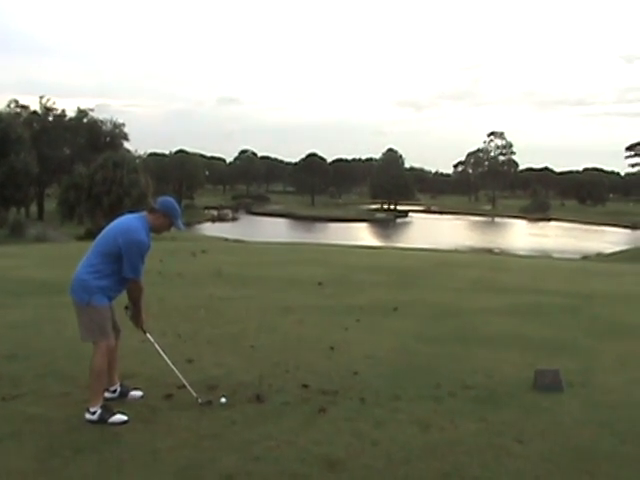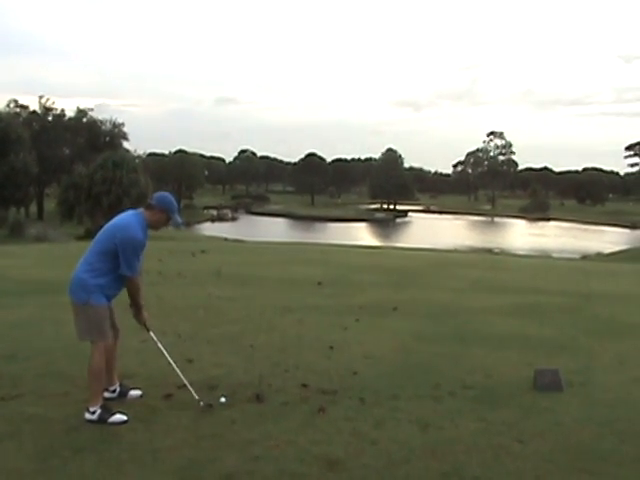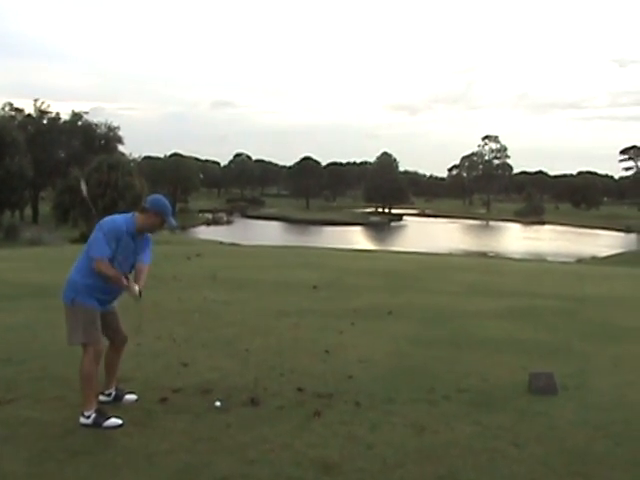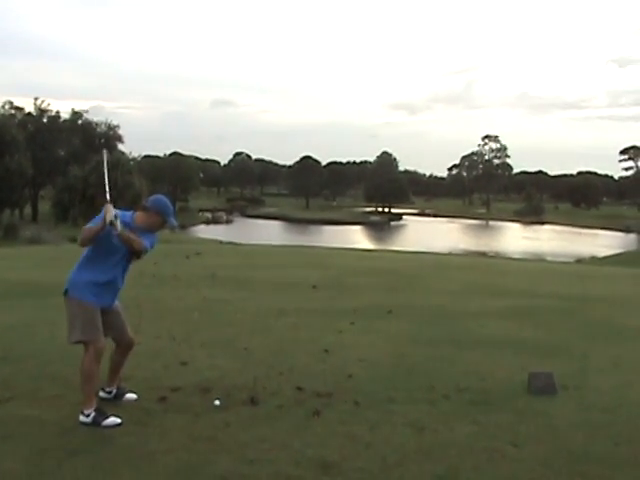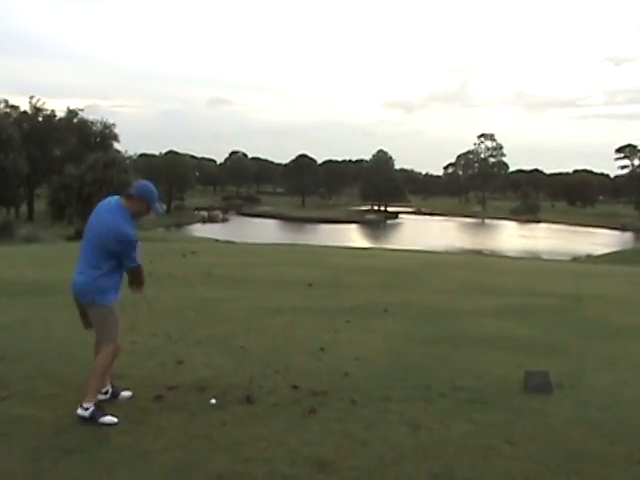
dt=0.3s
person 1, frame 1
left shoulder: (132, 220)
right shoulder: (137, 237)
right elbow: (134, 281)
left wrist: (133, 307)
right wrist: (138, 312)
left hip: (95, 286)
right hip: (91, 290)
left knee: (113, 335)
right knee: (104, 344)
left ankle: (113, 387)
right ankle: (95, 408)
person 1, frame 2
left shoulder: (133, 220)
right shoulder: (132, 233)
left elbow: (133, 270)
right elbow: (130, 277)
left wrist: (137, 304)
right wrist: (139, 309)
left hip: (98, 288)
right hip: (90, 290)
left knee: (112, 335)
right knee: (102, 344)
left ankle: (112, 387)
right ankle: (94, 408)
person 1, frame 3
left shoulder: (145, 239)
right shoulder: (113, 225)
left elbow: (142, 266)
right elbow: (98, 265)
left wrist: (138, 287)
right wrist: (127, 283)
left hip: (102, 296)
right hip: (83, 293)
left knee: (119, 339)
right knee: (93, 349)
left ankle: (109, 391)
right ankle: (89, 412)
person 1, frame 4
left shoulder: (149, 236)
right shoulder: (111, 216)
left elbow: (138, 248)
right elbow: (83, 239)
left wrist: (119, 229)
right wrist: (108, 223)
left hip: (106, 296)
right hip: (83, 291)
left knee: (126, 341)
right knee: (94, 347)
left ankle: (110, 388)
right ankle: (88, 410)
person 1, frame 5
left shoulder: (108, 204)
right shoulder: (126, 232)
right elbow: (134, 269)
right wrist: (138, 283)
left hip: (86, 285)
right hip: (98, 290)
left knee: (106, 336)
right knee: (111, 344)
left ankle: (104, 387)
right ankle: (88, 405)
